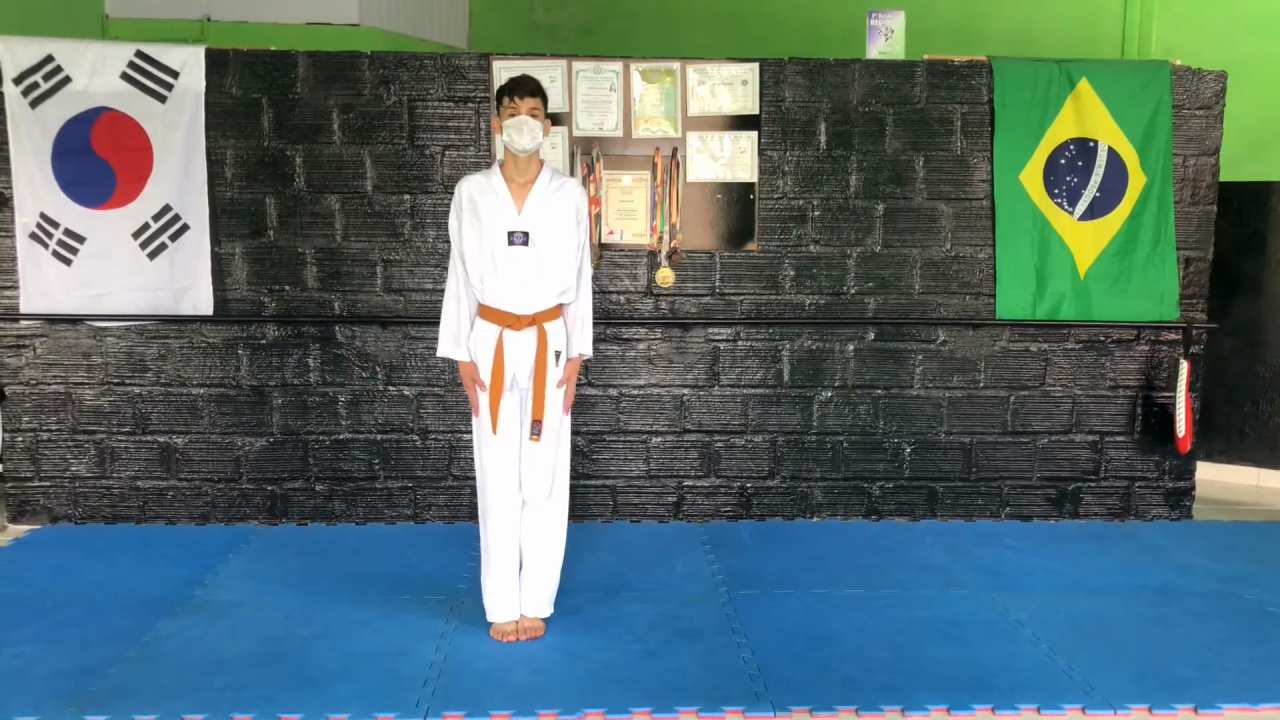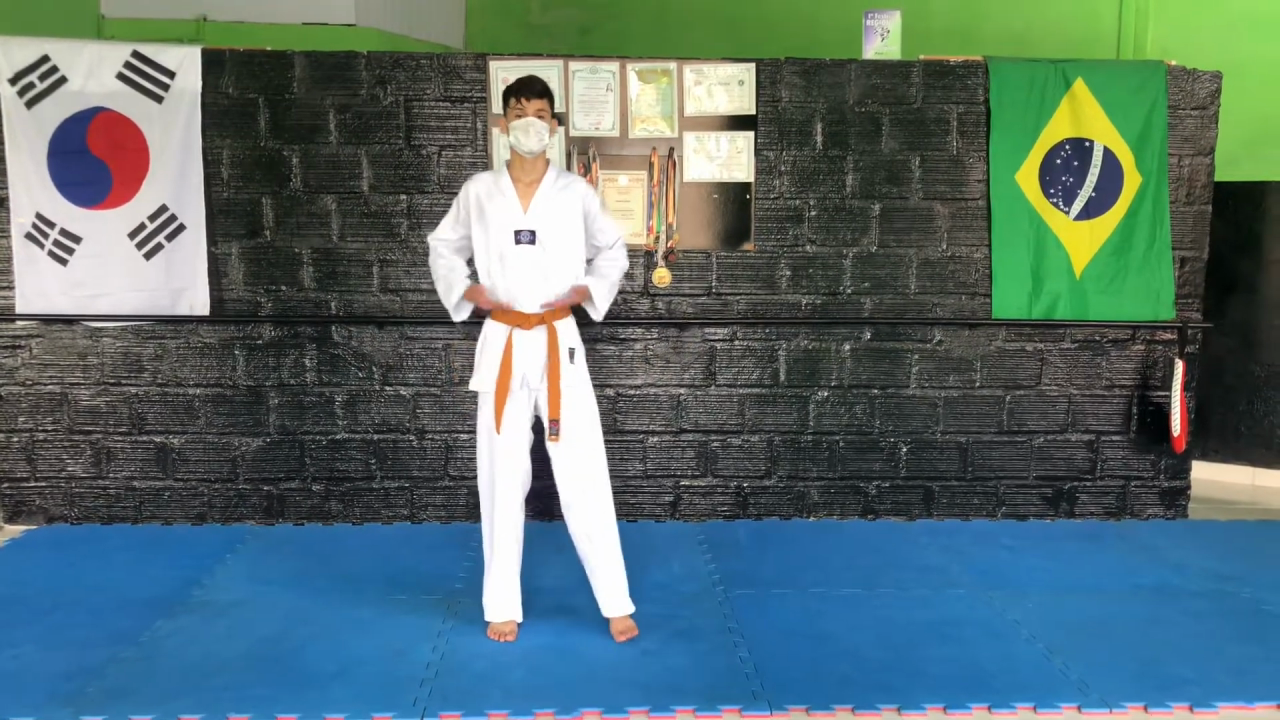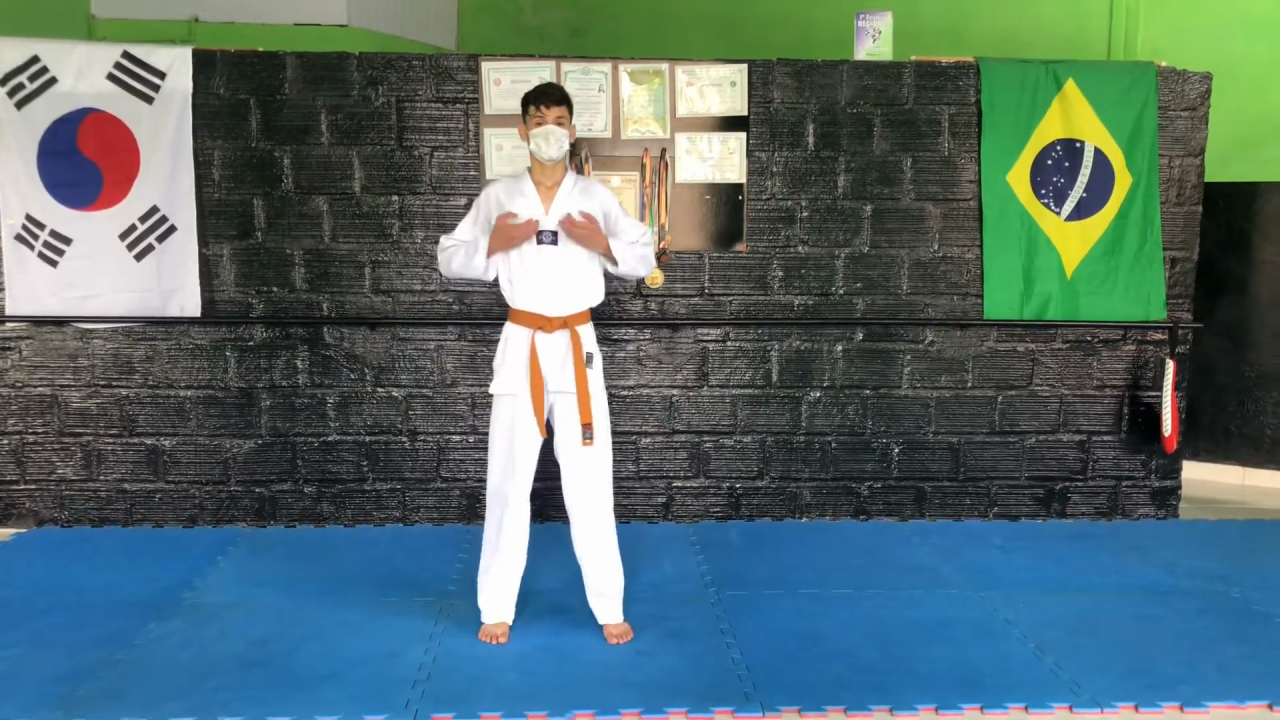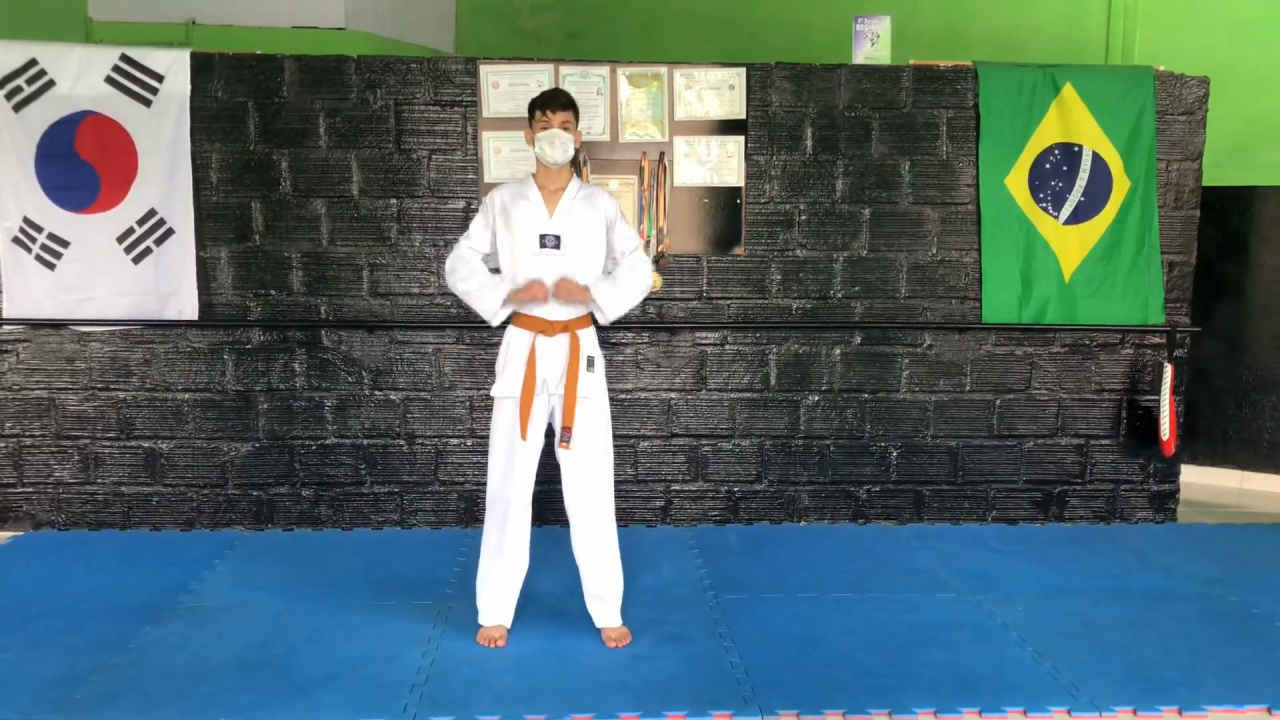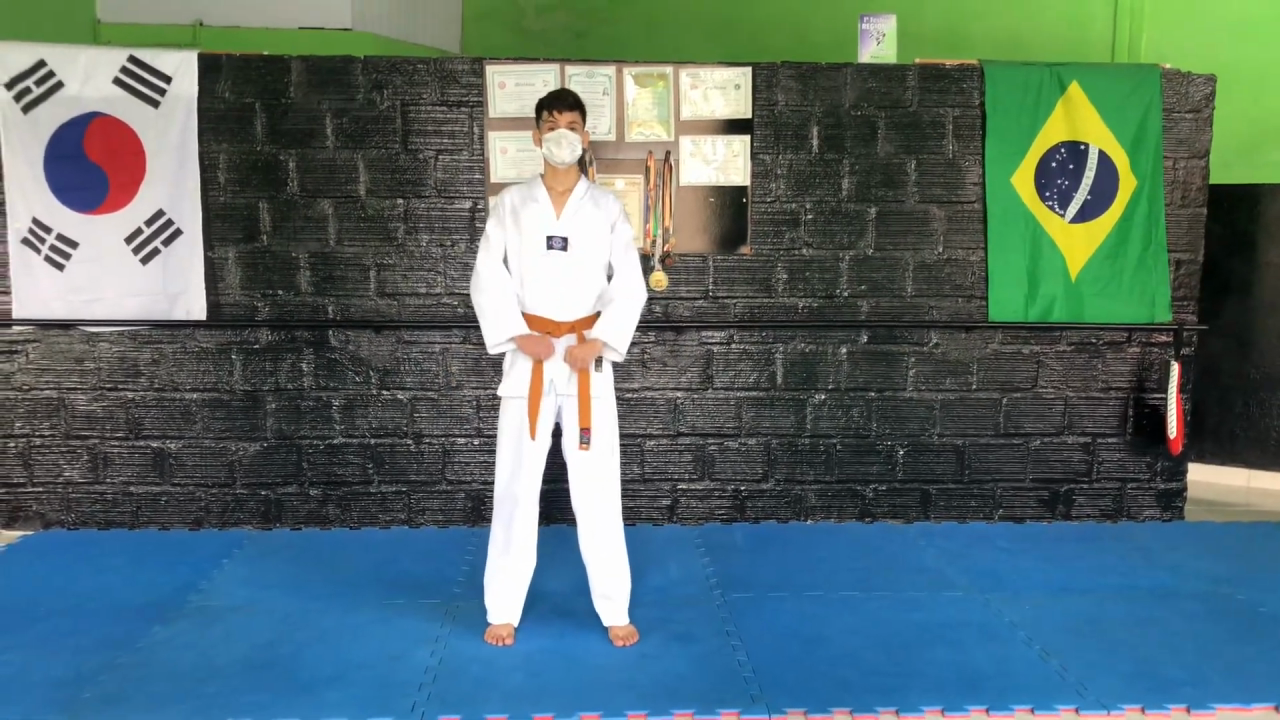
dt=0.5s
person 1, frame 1
left shoulder: (569, 194)
right shoulder: (471, 192)
left elbow: (581, 278)
right elbow: (460, 277)
left wrist: (578, 353)
right wrist: (461, 355)
left hip: (548, 344)
right hip: (491, 343)
left knee: (545, 481)
right knee: (497, 479)
left ankle: (536, 604)
right ankle: (503, 605)
person 1, frame 2
left shoulder: (576, 192)
right shoulder: (478, 191)
left elbow: (613, 253)
right elbow: (443, 251)
left wrist: (588, 292)
right wrist: (466, 292)
left hip: (559, 342)
right hip: (501, 343)
left knee: (583, 475)
right knee: (501, 479)
left ankle: (615, 602)
right ankle: (502, 605)
person 1, frame 3
left shoulder: (596, 196)
right shoulder: (498, 196)
left elbow: (645, 256)
right elbow: (449, 256)
left wrist: (604, 244)
right wrist: (492, 244)
left hip: (577, 346)
right hip: (521, 347)
left knee: (590, 481)
right knee: (508, 480)
left ankle: (609, 608)
right ankle: (497, 607)
person 1, frame 4
left shoulder: (600, 204)
right shoulder: (502, 201)
left elbow: (638, 271)
right elbow: (459, 266)
left wrist: (592, 292)
right wrist: (509, 292)
left hip: (579, 350)
right hip: (523, 351)
left knee: (590, 484)
right knee: (509, 482)
left ankle: (607, 611)
right ankle: (495, 610)
person 1, frame 5
left shoulder: (606, 206)
right shoulder: (511, 202)
left elbow: (629, 284)
right elbow: (487, 278)
left wrist: (599, 341)
right wrist: (518, 336)
left hip: (587, 353)
right hip: (528, 352)
left knee: (597, 485)
right knee: (516, 483)
left ankle: (614, 609)
right ankle: (503, 609)
